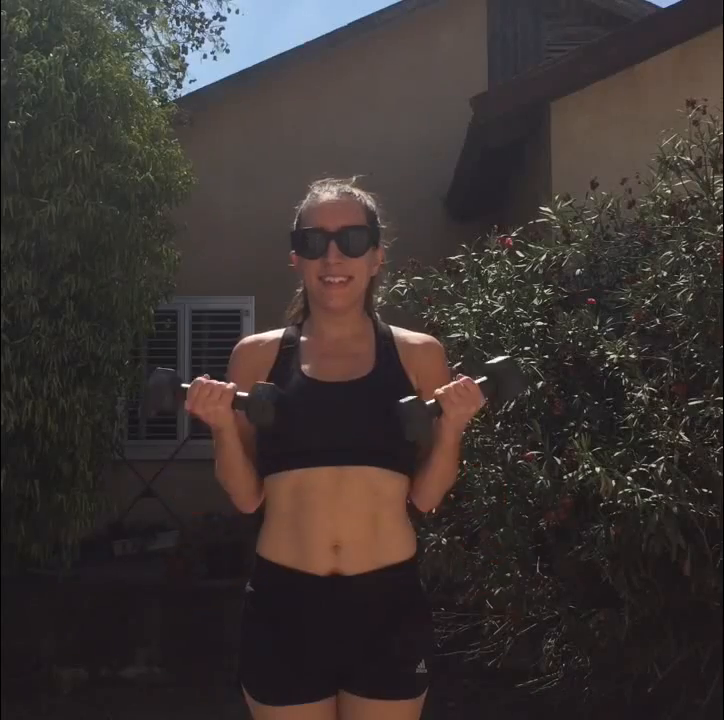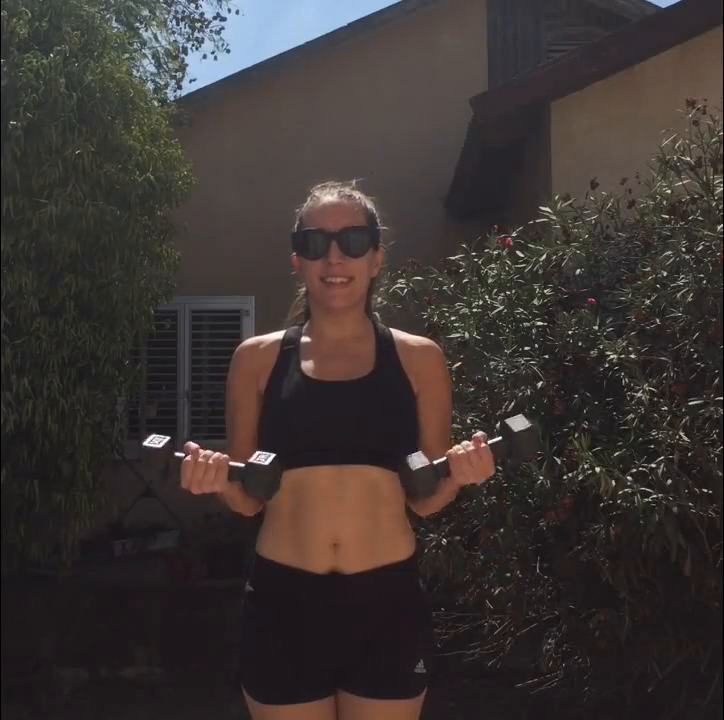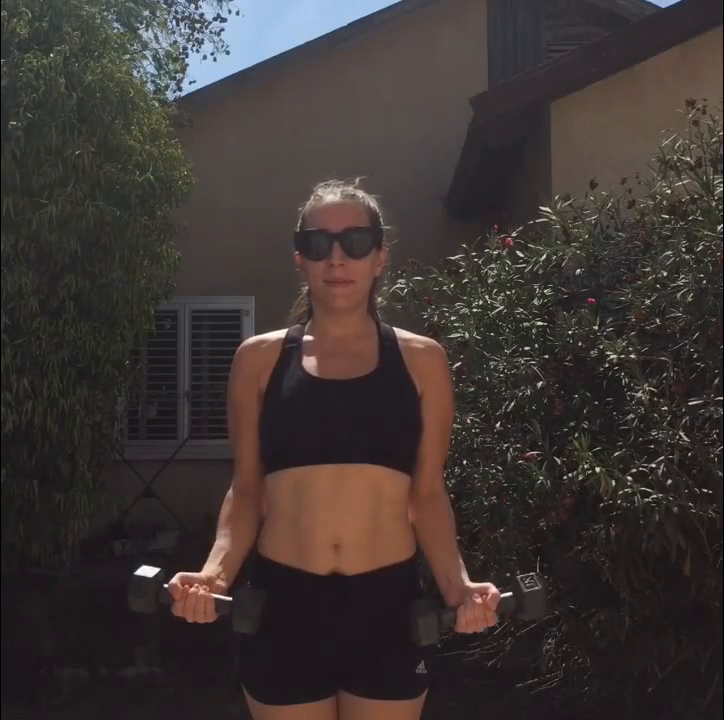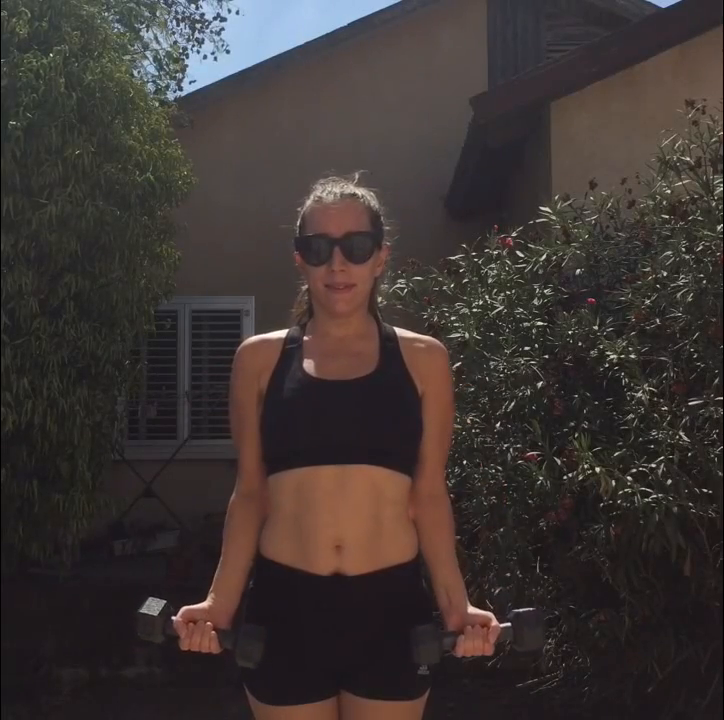
dt=0.4s
person 1, frame 1
left shoulder: (418, 355)
right shoulder: (258, 356)
left elbow: (426, 494)
right elbow: (247, 496)
left wrist: (452, 424)
right wrist: (221, 424)
left hip: (389, 604)
right hip: (284, 603)
person 1, frame 2
left shoulder: (417, 358)
right shoulder: (258, 358)
left elbow: (423, 499)
right elbow: (249, 499)
left wrist: (456, 472)
right wrist: (219, 475)
left hip: (388, 602)
right hip: (284, 602)
person 1, frame 3
left shoulder: (421, 359)
right shoulder: (260, 358)
left elbow: (428, 492)
right elbow: (246, 488)
left wrist: (458, 584)
right wrist: (215, 571)
left hip: (388, 605)
right hip: (285, 604)
person 1, frame 4
left shoulder: (422, 359)
right shoulder: (260, 358)
left elbow: (429, 494)
right elbow: (250, 491)
left wrist: (455, 602)
right wrist: (221, 599)
left hip: (391, 604)
right hip: (286, 603)
